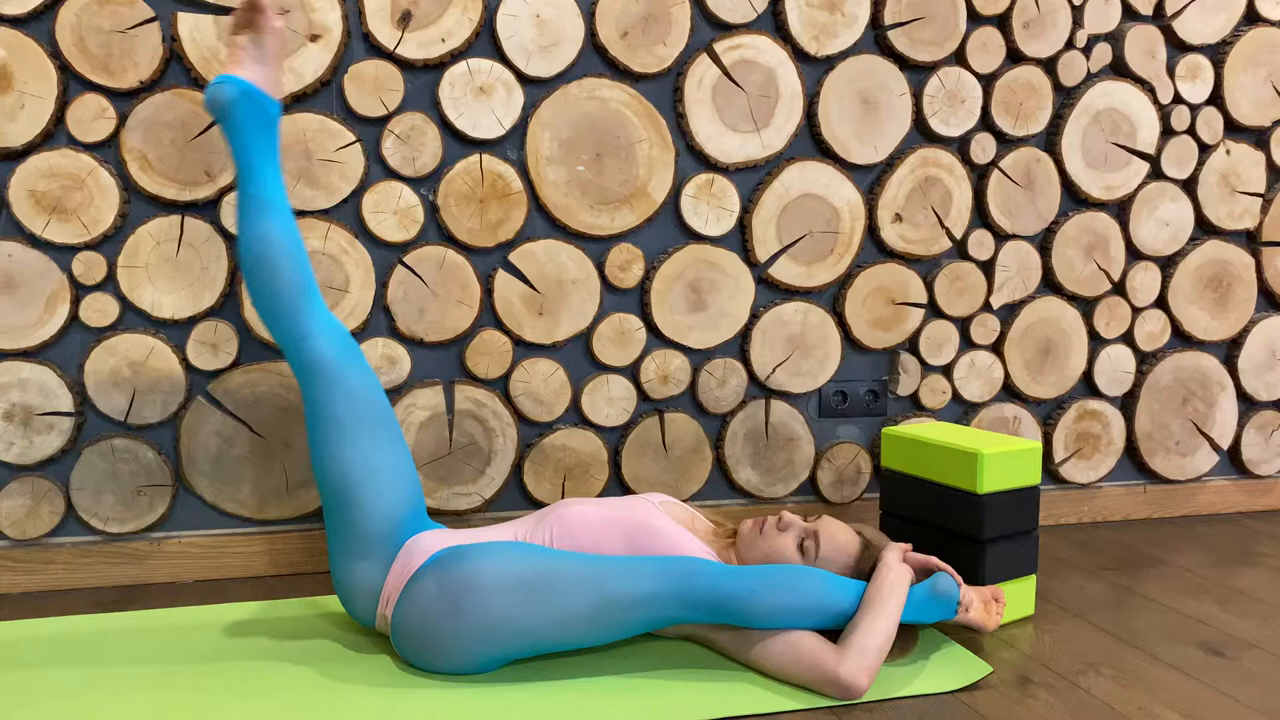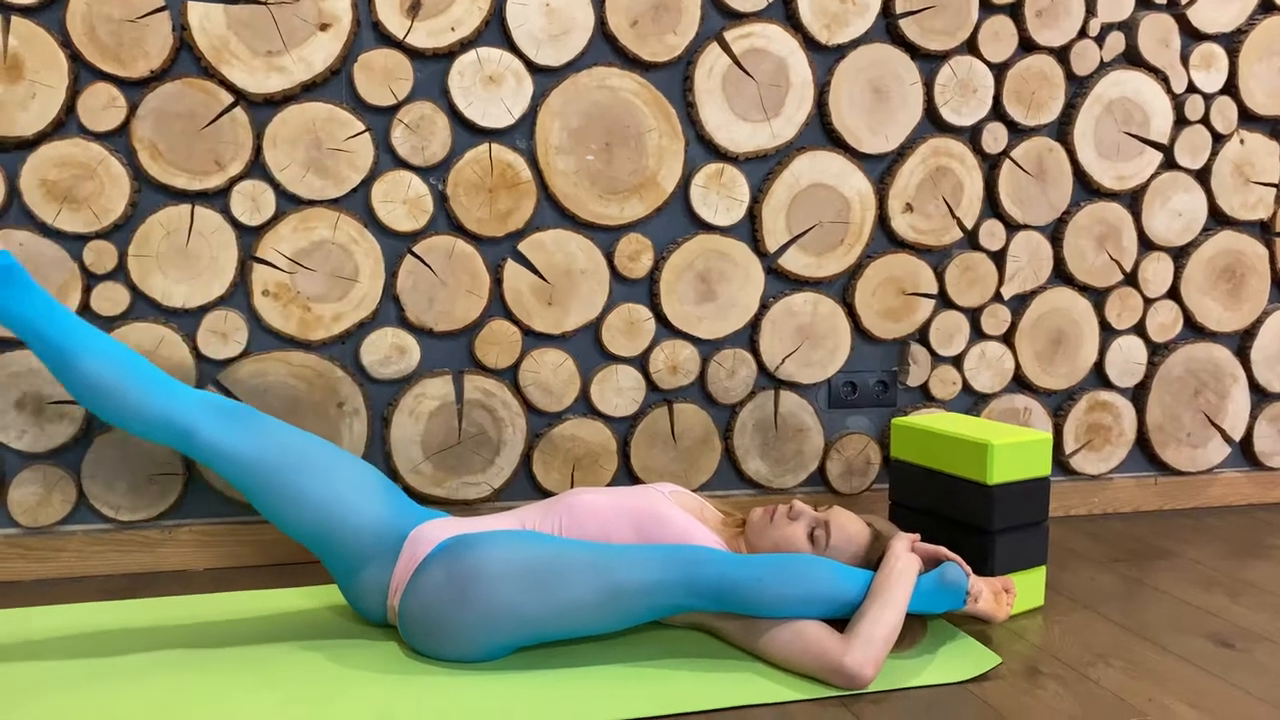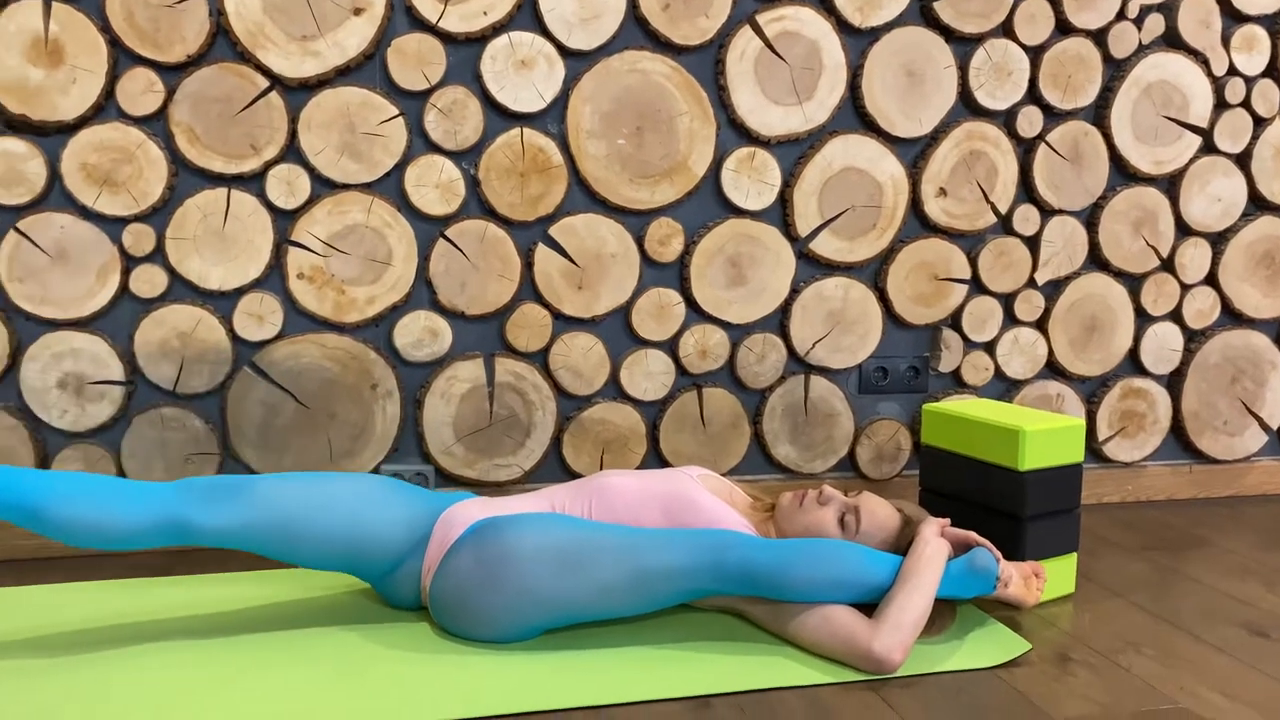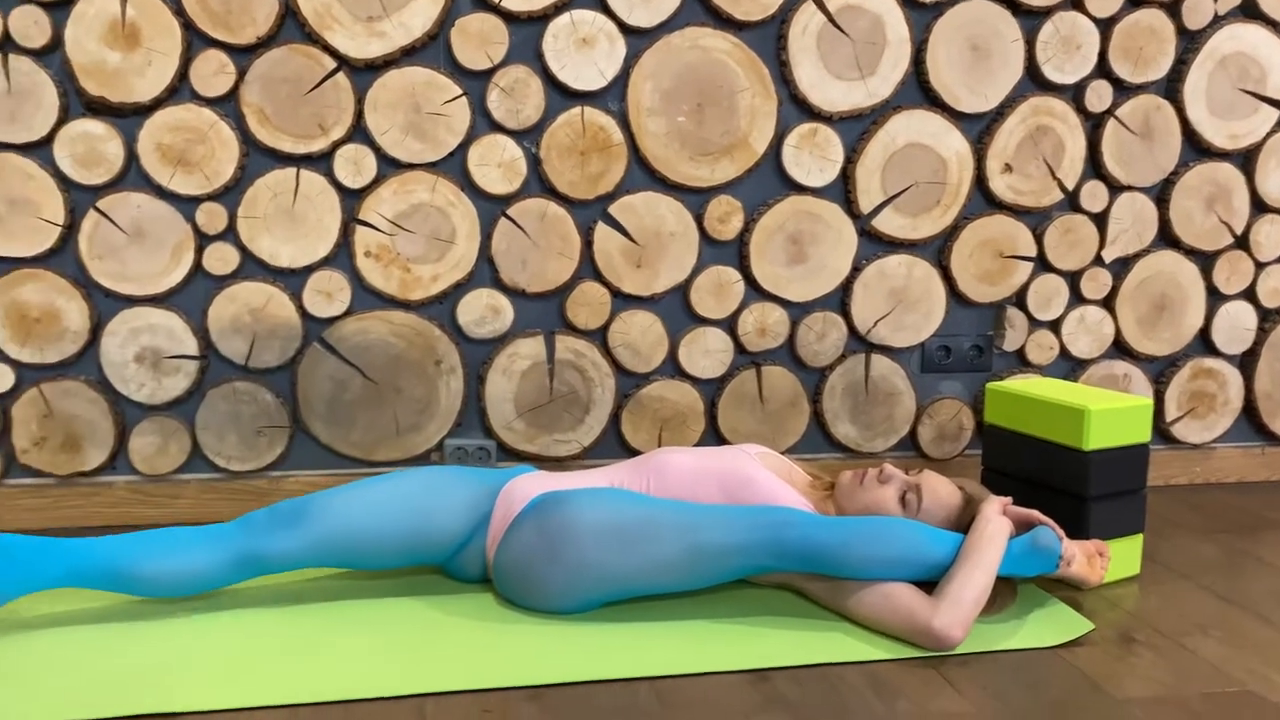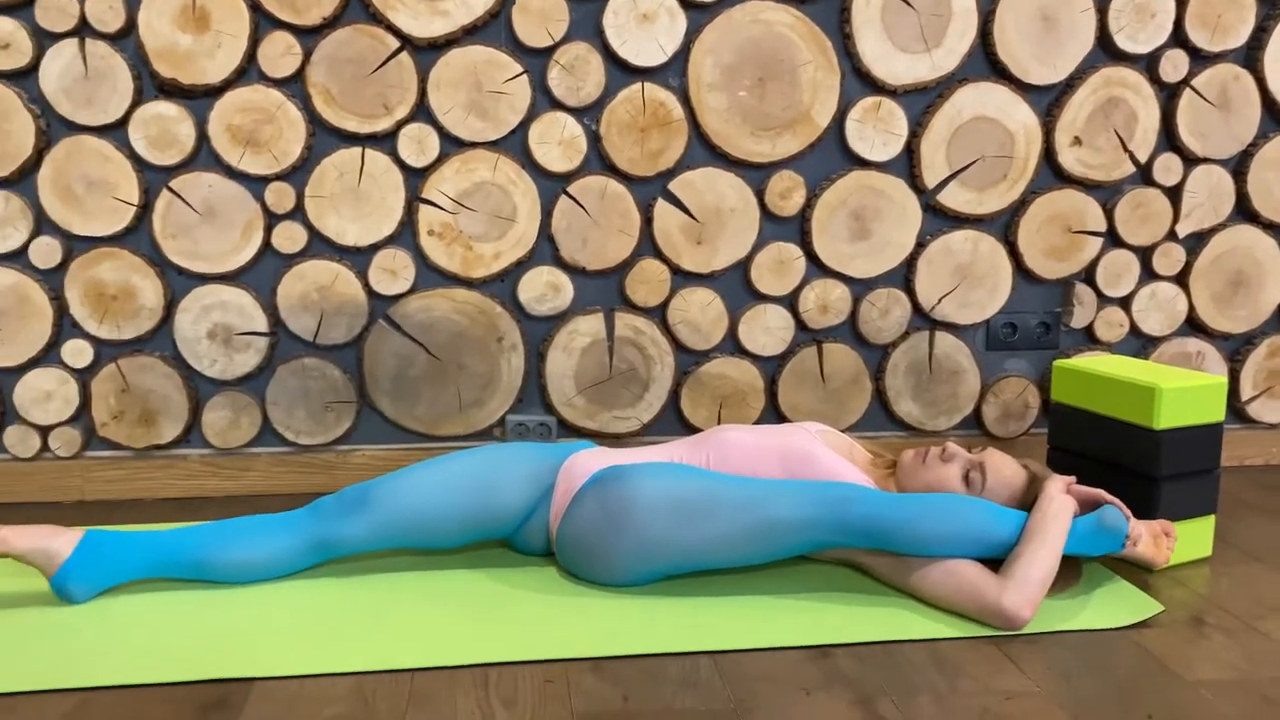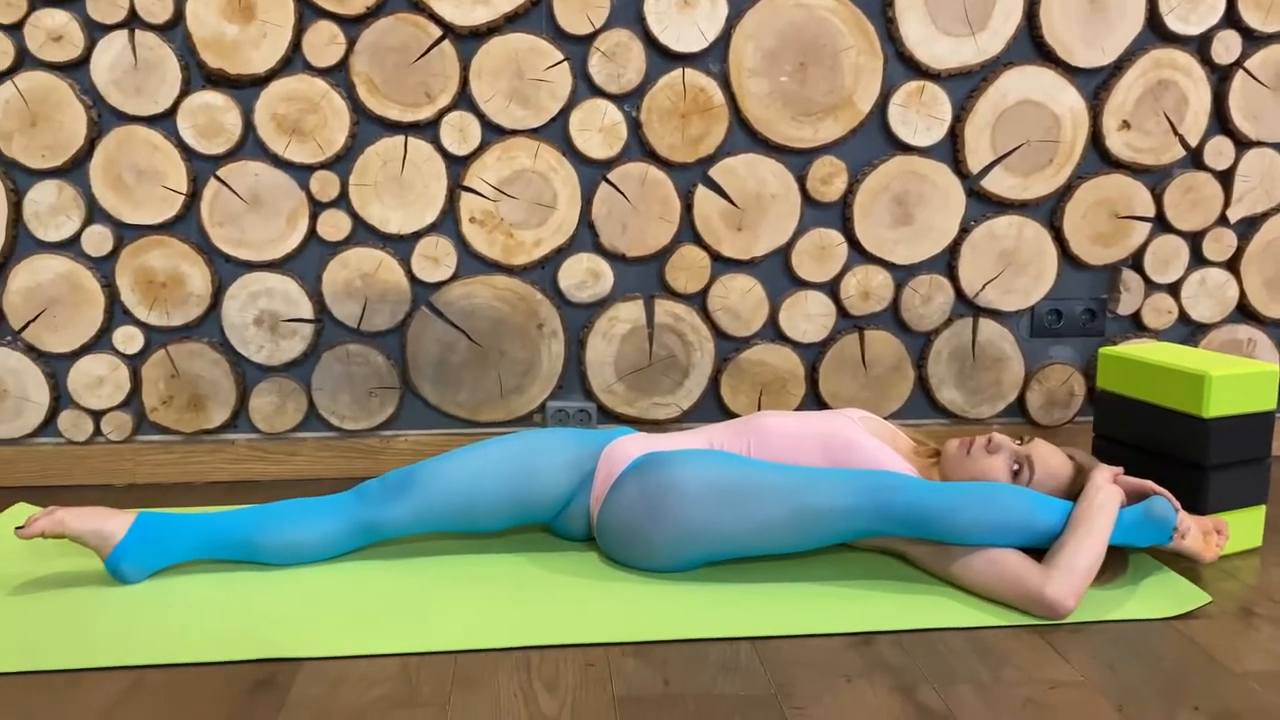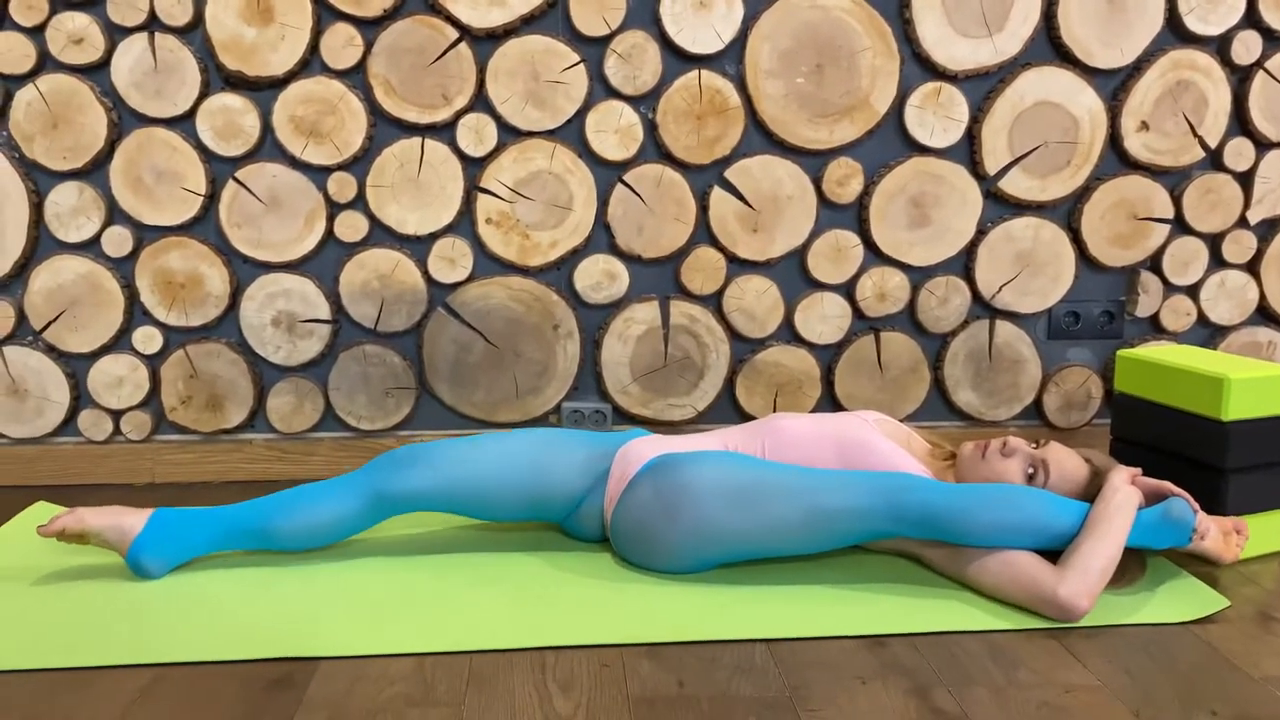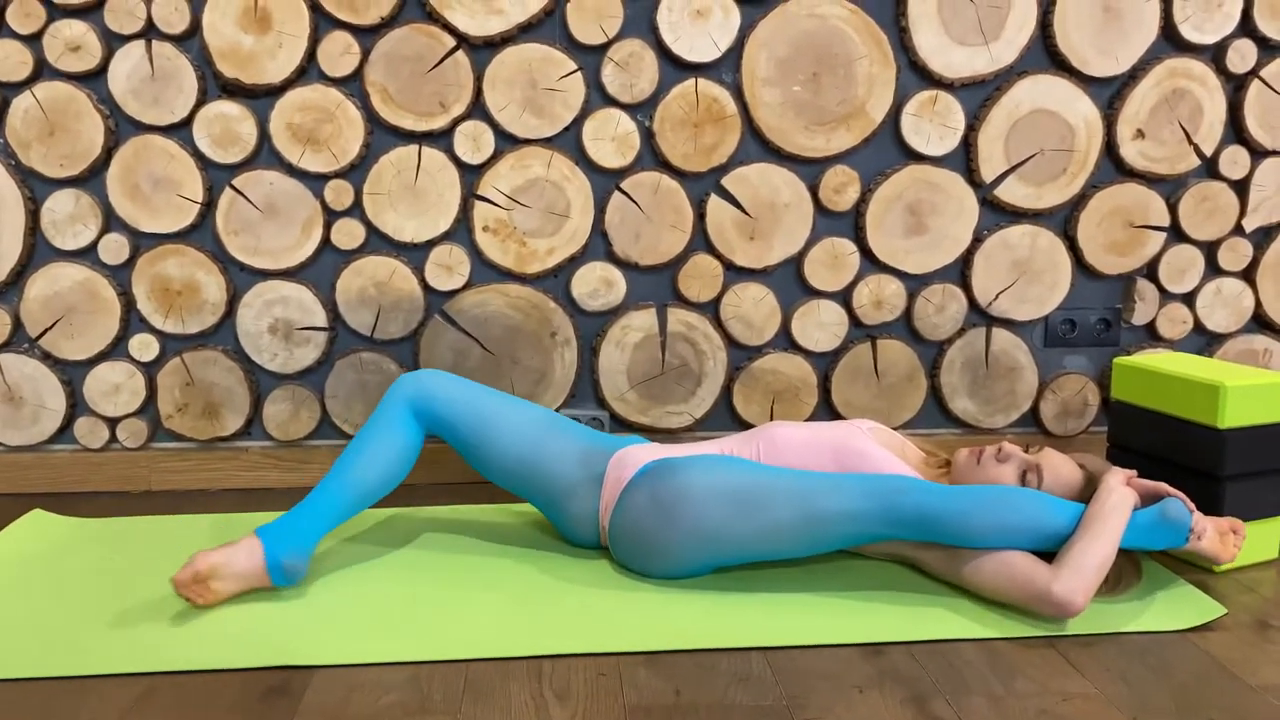
dt=0.5s
person 1, frame 1
left shoulder: (730, 589)
right shoulder: (685, 521)
left elbow: (851, 672)
left wrist: (899, 586)
left hip: (446, 603)
right hip: (394, 567)
person 1, frame 2
left shoulder: (739, 580)
right shoulder: (695, 510)
left elbow: (857, 661)
left wrist: (904, 567)
left hip: (454, 600)
right hip: (419, 543)
person 1, frame 3
left shoulder: (762, 572)
right shoulder: (725, 494)
left elbow: (882, 648)
left wrist: (936, 561)
left hip: (487, 580)
right hip: (442, 522)
right knee: (198, 502)
person 1, frame 4
left shoulder: (827, 545)
right shoulder: (787, 473)
left elbow: (942, 623)
left wrist: (994, 535)
left hip: (551, 553)
right hip: (507, 496)
right knee: (265, 535)
person 1, frame 5
left shoulder: (887, 526)
right shoulder: (849, 452)
left elbow: (1008, 604)
left wrist: (1055, 517)
left hip: (614, 527)
right hip: (565, 474)
right knee: (331, 522)
right ankle: (98, 556)
person 1, frame 6
left shoulder: (930, 511)
right shoulder: (896, 437)
left elbow: (1050, 587)
left wrist: (1101, 503)
left hip: (654, 507)
right hip: (608, 460)
right knee: (381, 502)
right ankle: (149, 537)
person 1, frame 7
left shoulder: (944, 516)
right shoulder: (907, 442)
left elbow: (1065, 592)
left wrist: (1124, 507)
left hip: (666, 511)
right hip: (620, 463)
right knee: (398, 471)
right ankle: (170, 530)
person 1, frame 8
left shoulder: (943, 518)
right shoulder: (903, 452)
left elbow: (1060, 589)
left wrist: (1115, 505)
left hip: (667, 510)
right hip: (625, 468)
right knee: (423, 391)
right ankle: (284, 545)
